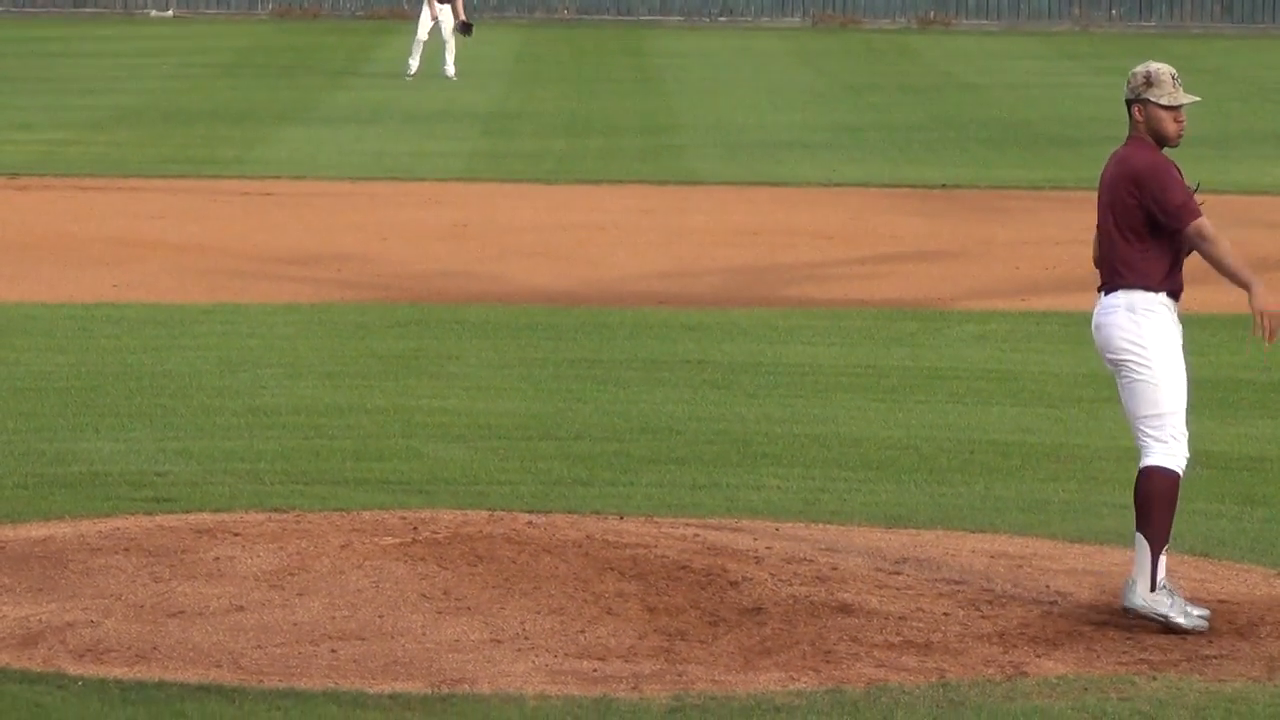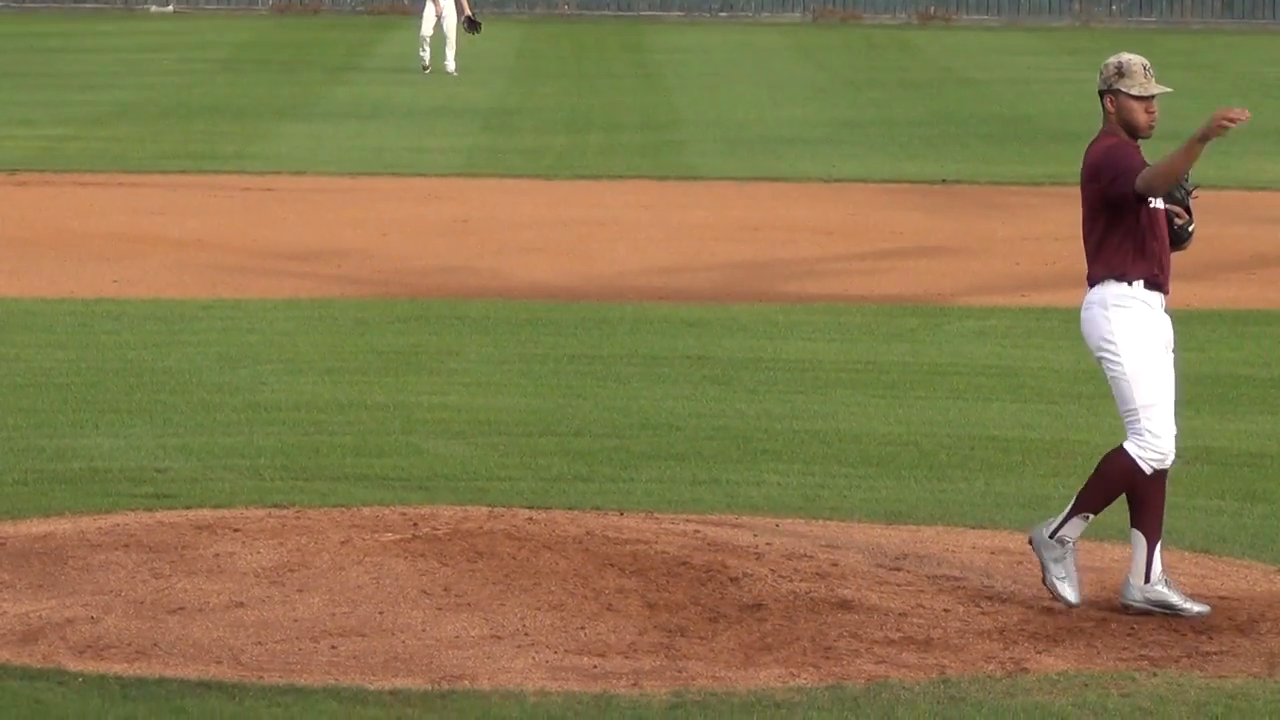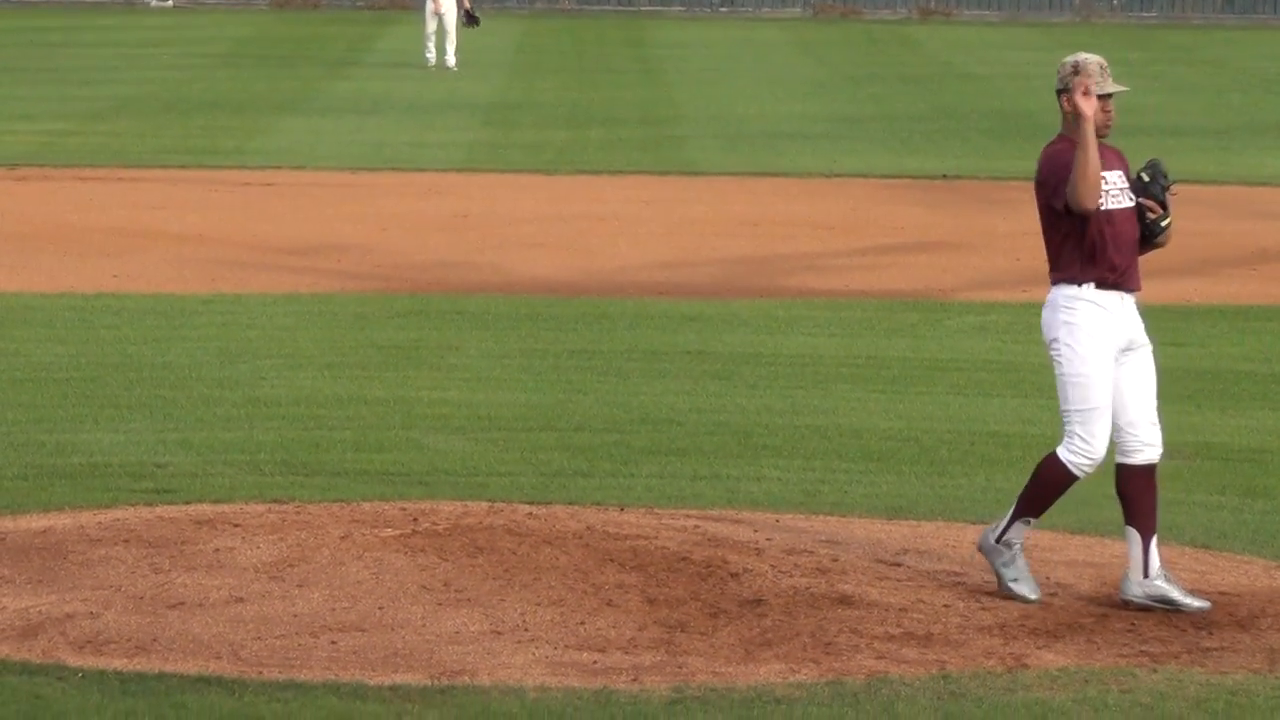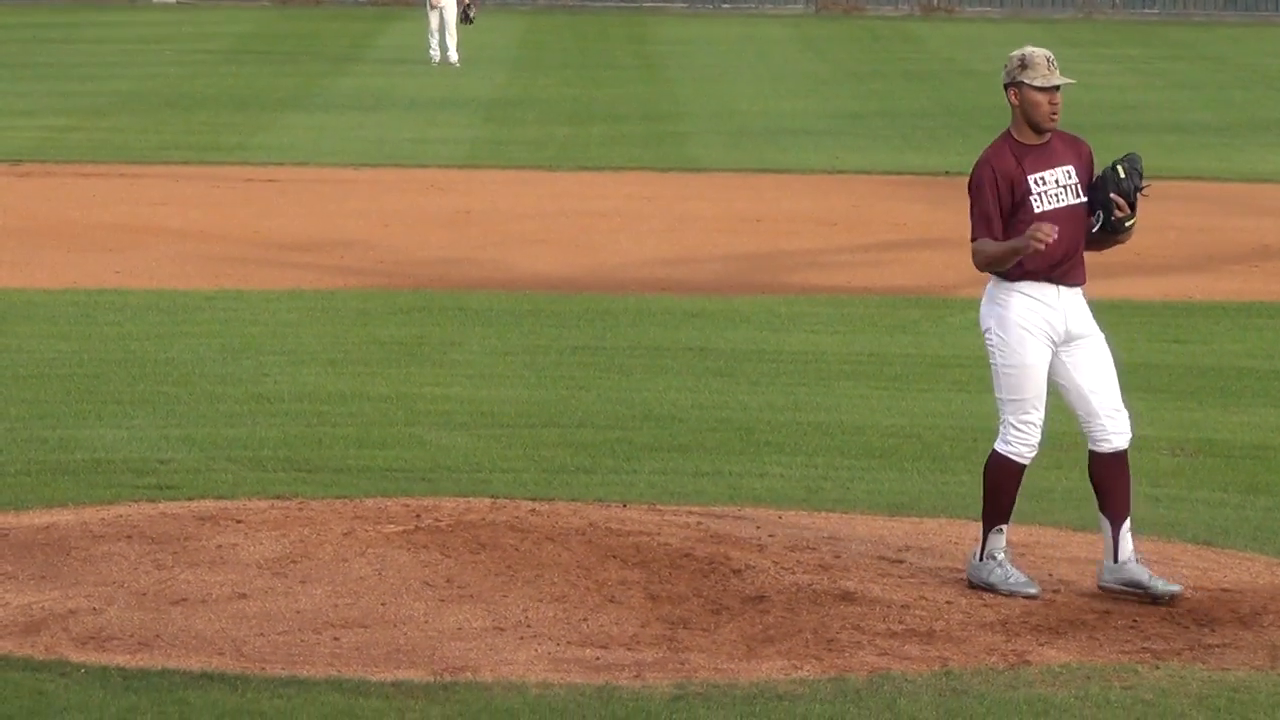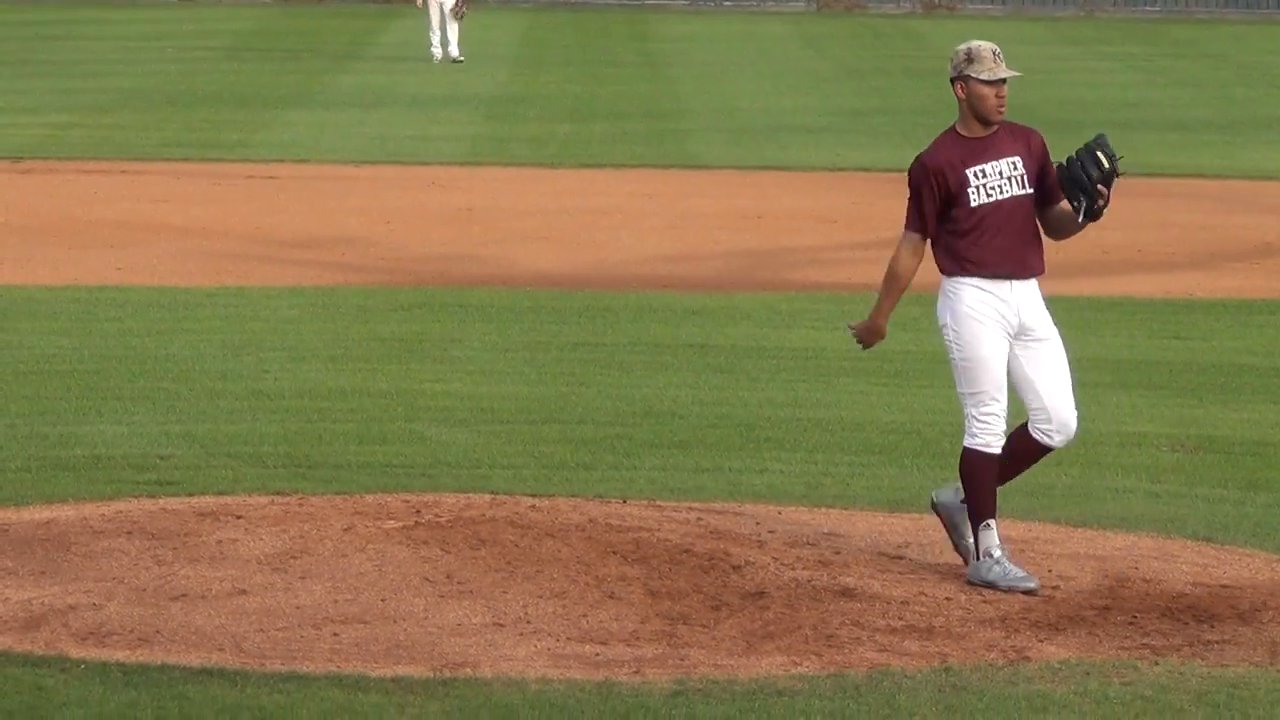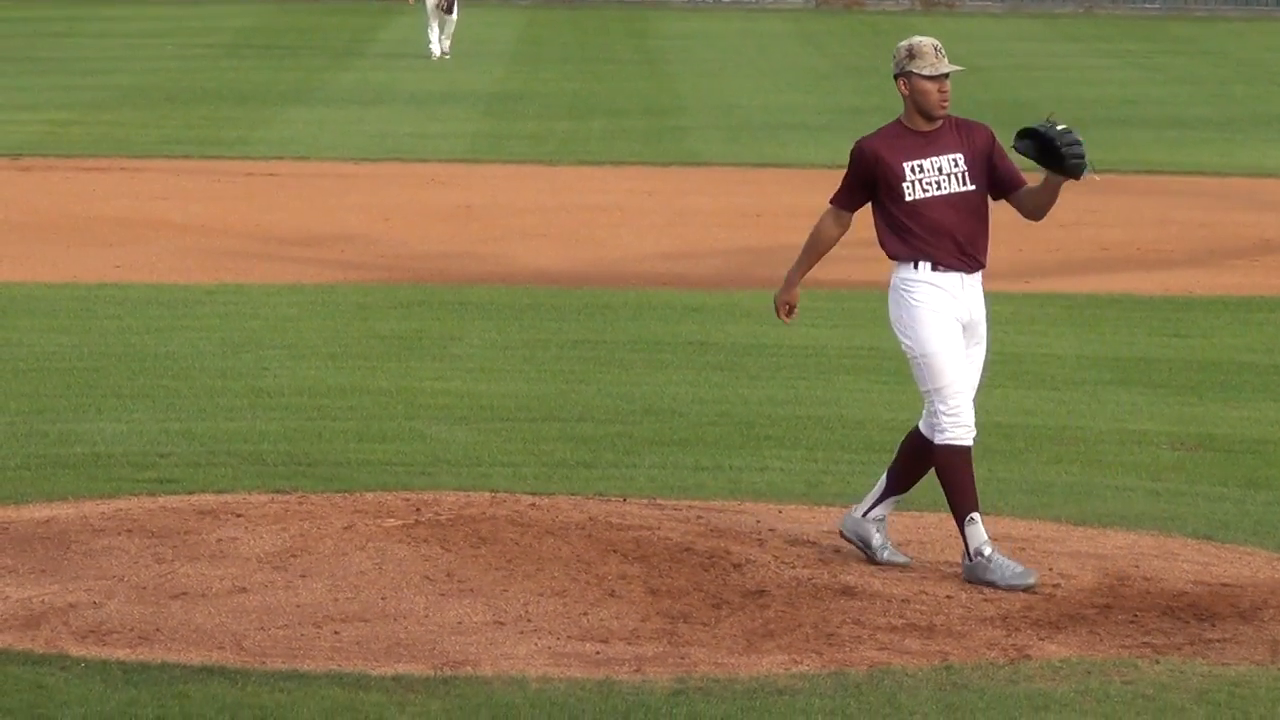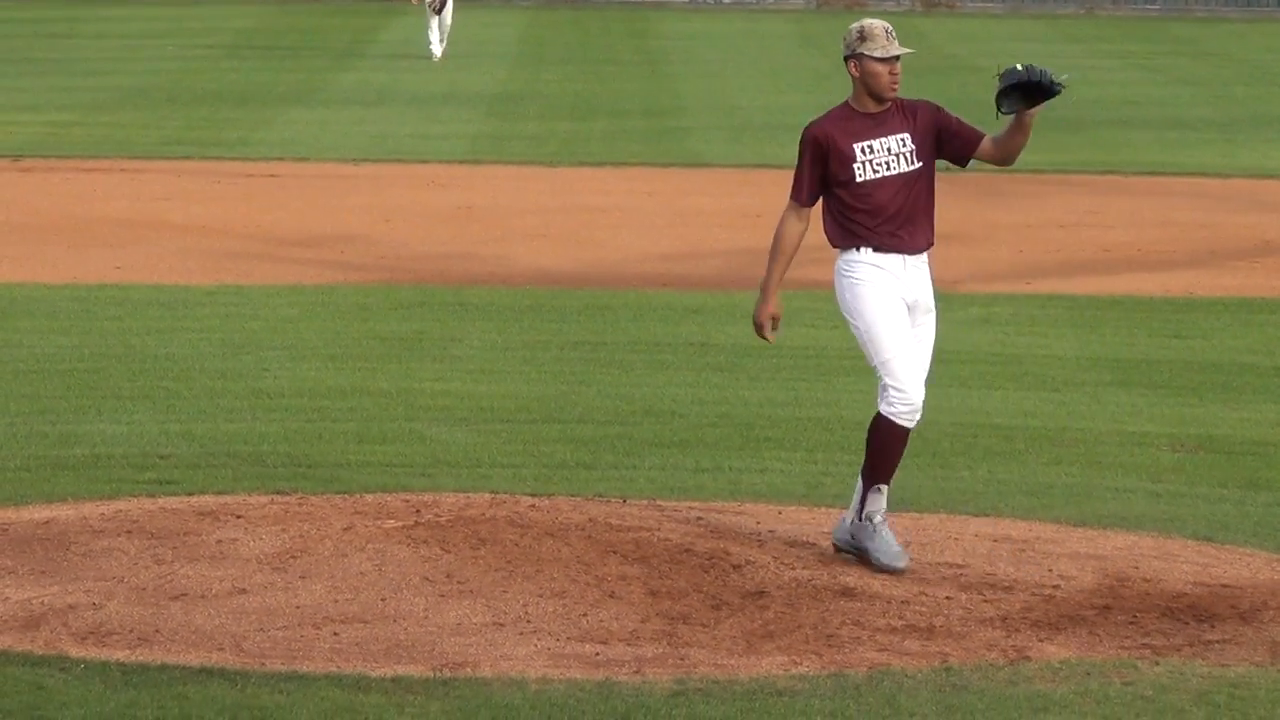
dt=0.2s
person 1, frame 1
left shoulder: (1124, 165)
right shoulder: (1148, 165)
left elbow: (1102, 255)
right elbow: (1205, 234)
left wrist: (1177, 241)
left hip: (1140, 316)
right hip: (1139, 316)
left knee: (1166, 450)
right knee: (1165, 449)
left ankle: (1148, 585)
right ankle: (1142, 584)
person 1, frame 2
left shoulder: (1132, 156)
right shoulder: (1109, 152)
right elbow: (1160, 181)
left wrist: (1177, 229)
right wrist: (1205, 134)
left hip: (1148, 309)
right hip: (1121, 309)
left knee: (1158, 445)
right knee: (1151, 443)
left ankle: (1146, 582)
right ankle: (1060, 533)
person 1, frame 3
left shoulder: (1113, 157)
right shoulder: (1061, 156)
right elbow: (1082, 207)
left wrist: (1151, 234)
right wrist: (1084, 127)
left hip: (1124, 313)
right hip: (1079, 312)
left knee: (1142, 444)
right knee: (1085, 448)
left ankle: (1145, 576)
right ankle: (1004, 539)
person 1, frame 4
left shoulder: (1076, 151)
right shoulder: (993, 165)
left elbow: (1088, 238)
right elbow: (984, 254)
left wrist: (1120, 222)
right wrist: (1019, 244)
left hip: (1074, 306)
right hip: (1020, 307)
left knee: (1111, 428)
right knee: (1020, 435)
left ankle: (1121, 562)
right ankle: (990, 558)
person 1, frame 5
left shoulder: (1029, 142)
right shoulder: (937, 161)
left elbow: (1062, 225)
right elbow: (910, 245)
left wrist: (1092, 205)
right wrist: (878, 316)
left hip: (1029, 299)
right hip: (973, 300)
left knee: (1057, 424)
right knee: (986, 428)
left ankle: (963, 507)
right ankle: (986, 554)
person 1, frame 6
left shoulder: (975, 138)
right shoulder: (876, 150)
left elbow: (1032, 207)
right elbow: (836, 216)
left wrist: (1056, 175)
right wrist: (792, 280)
left hip: (969, 293)
right hip: (920, 290)
left knee: (941, 420)
right knee: (955, 416)
left ankle: (866, 517)
right ankle: (977, 550)
person 1, frame 7
left shoulder: (922, 116)
right shoulder: (825, 133)
left elbow: (999, 154)
right elbow: (795, 214)
left wrist: (1025, 113)
right wrist: (769, 291)
left hip: (916, 273)
right hip: (863, 271)
left knee: (905, 403)
right knee: (902, 393)
left ankle: (857, 523)
right ankle: (875, 514)
